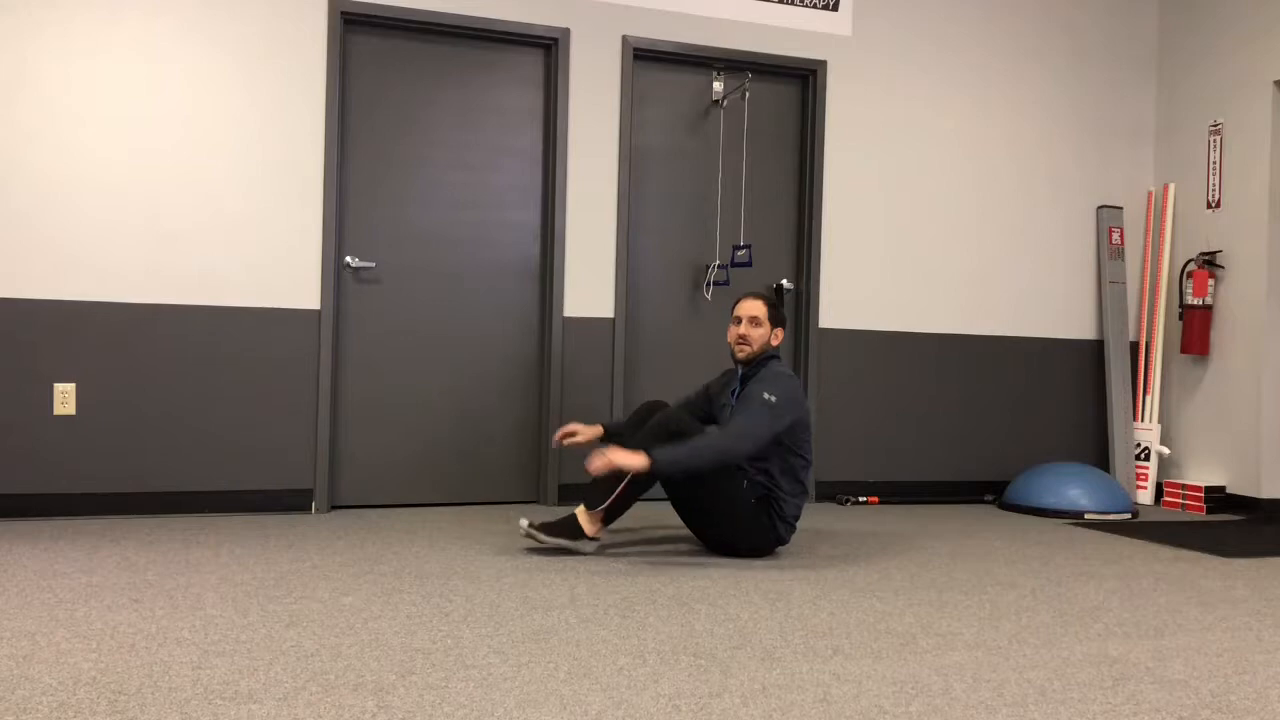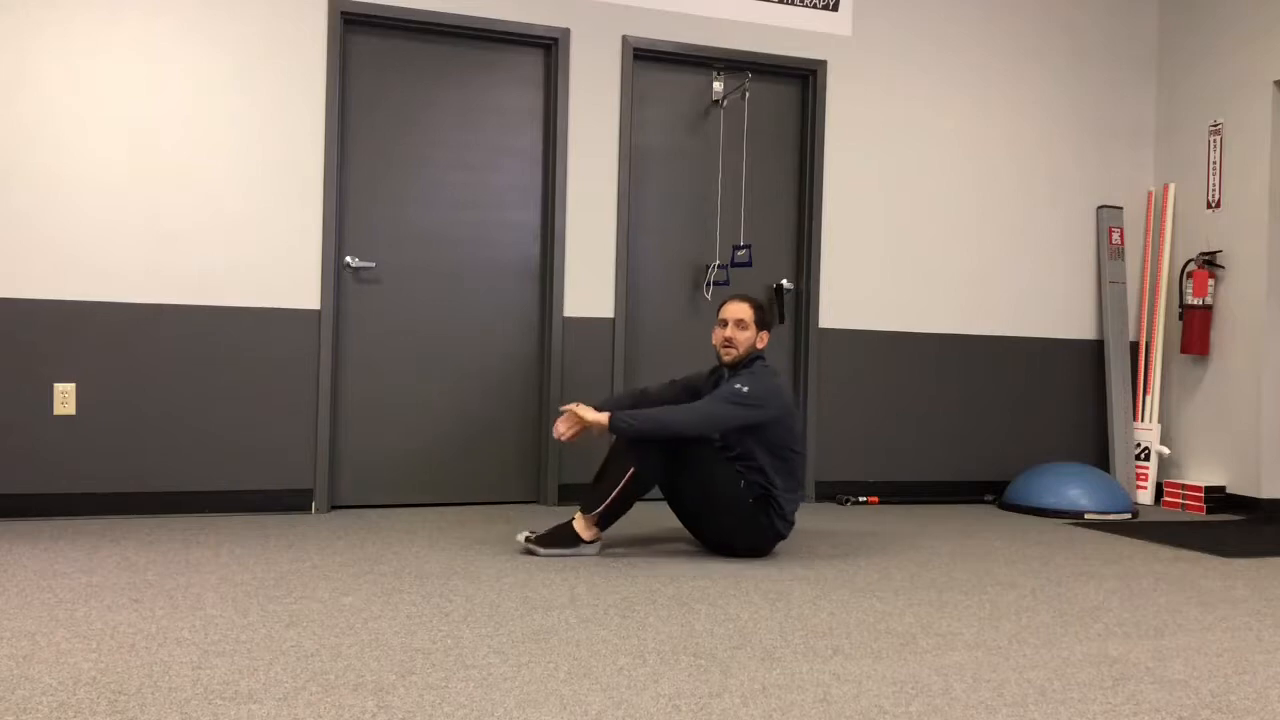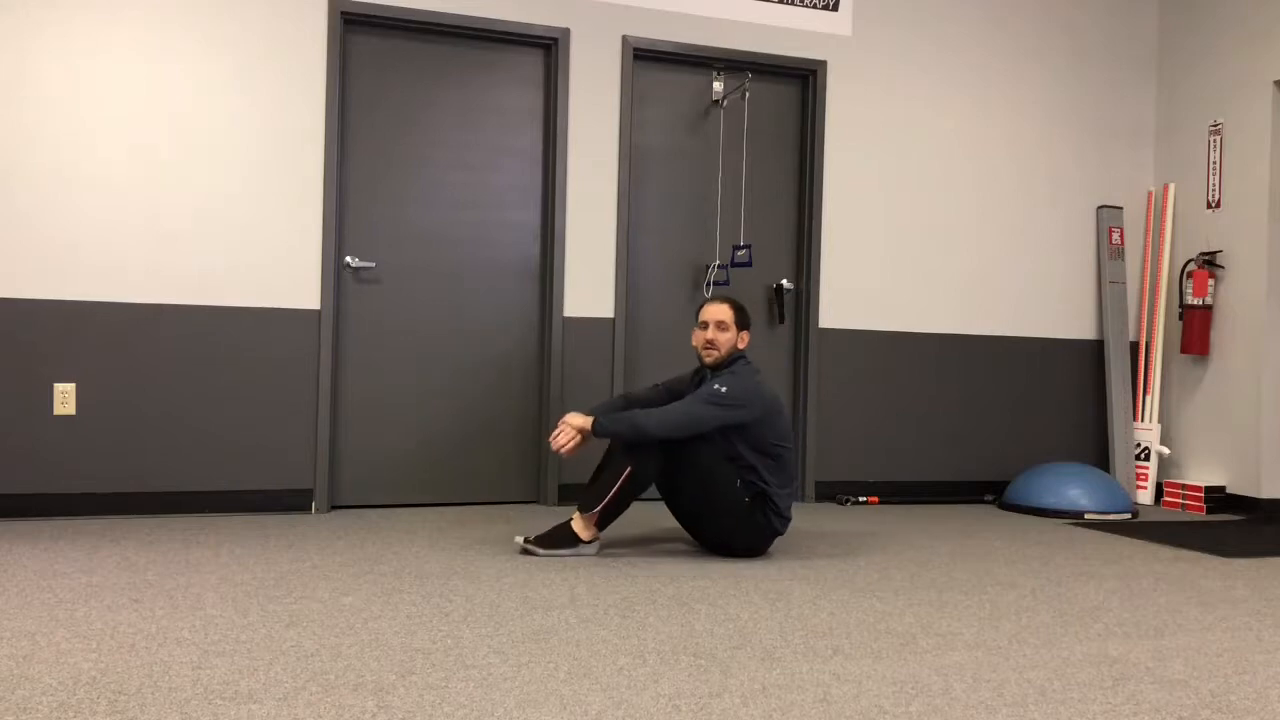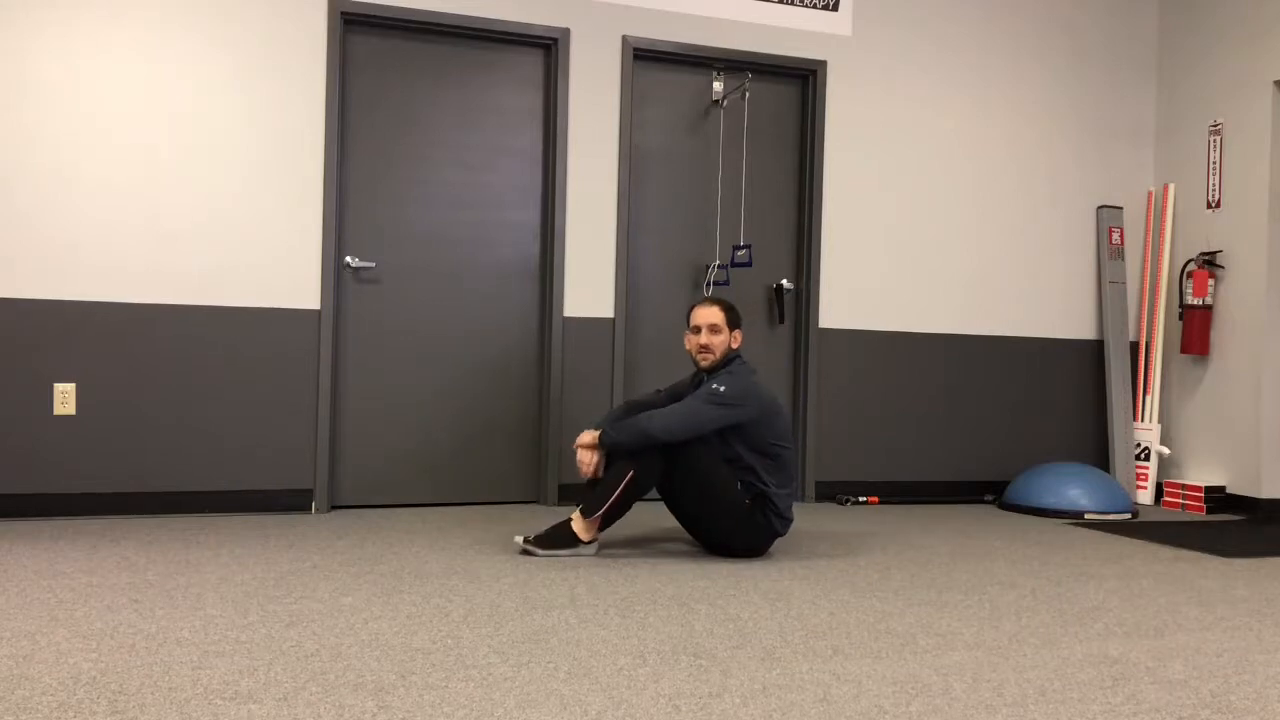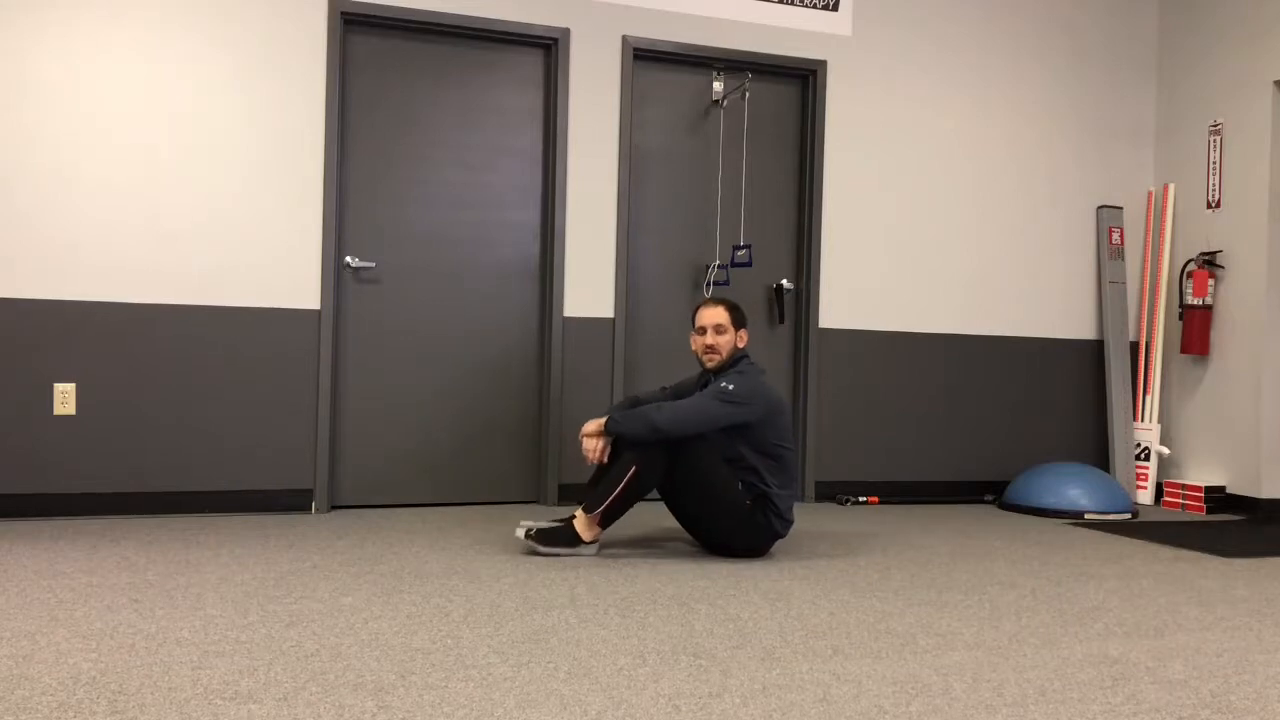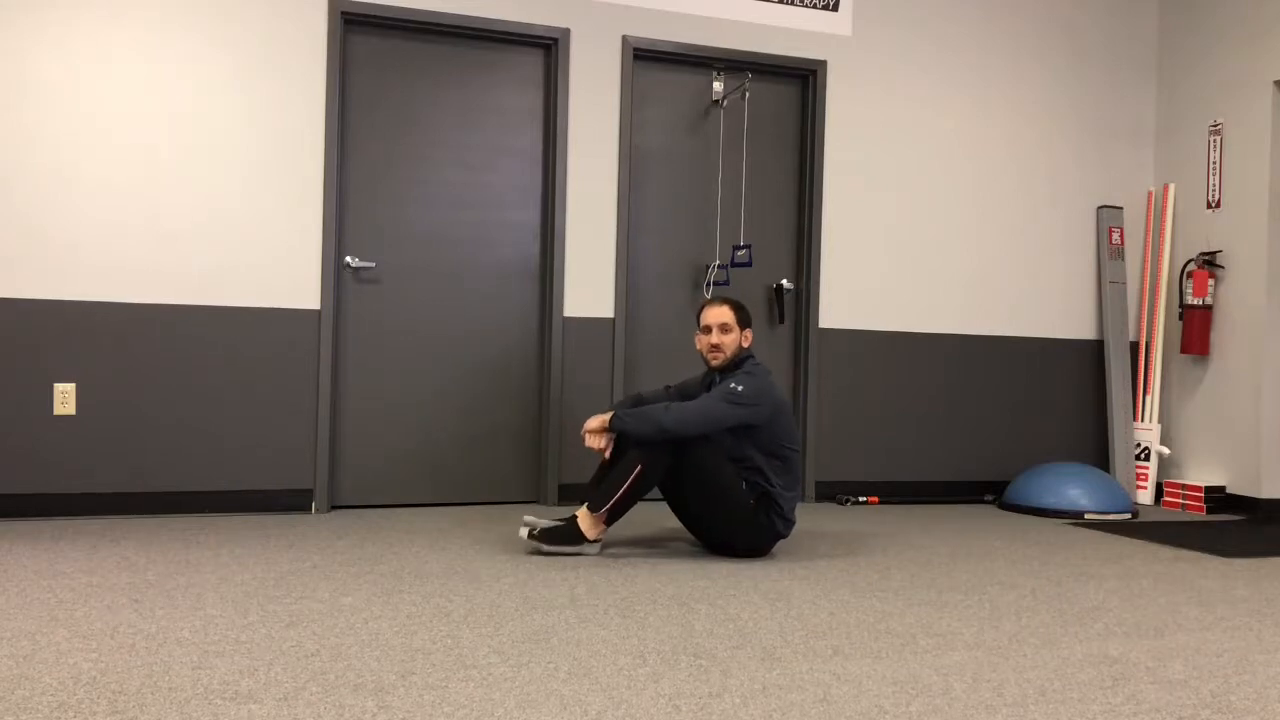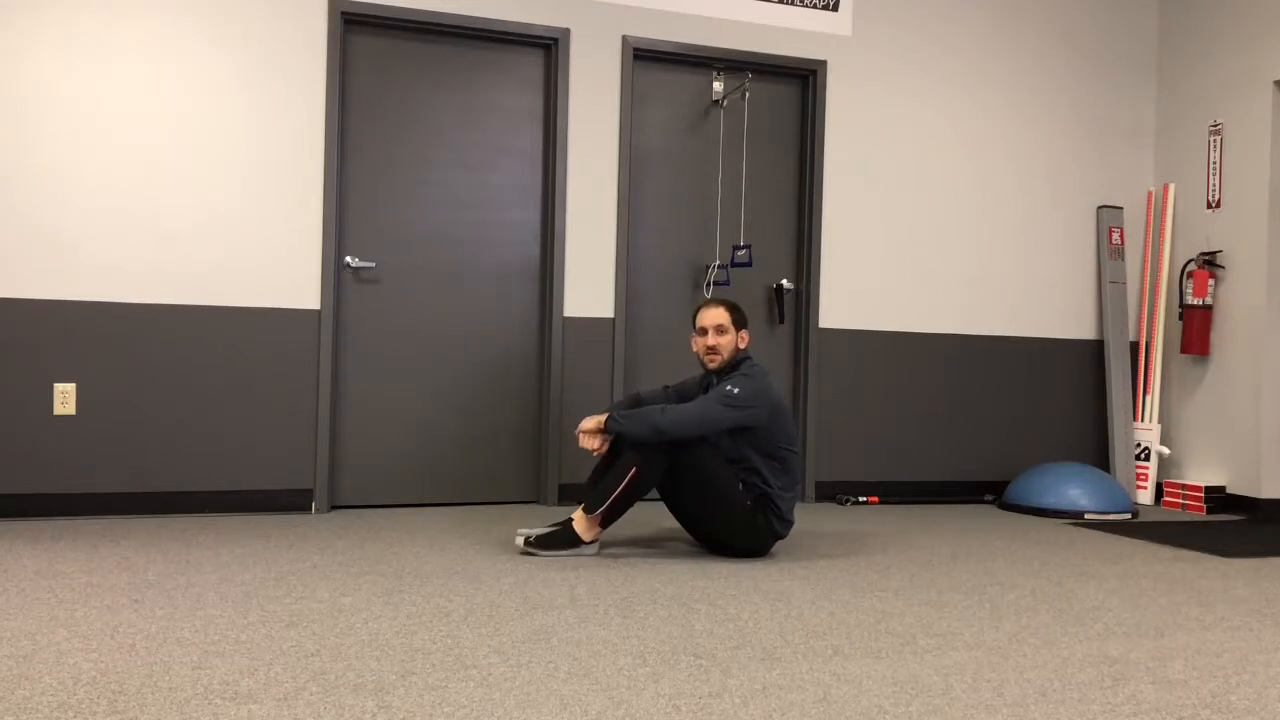
dt=0.2s
person 1, frame 1
left shoulder: (780, 387)
right shoulder: (731, 381)
left elbow: (725, 445)
left wrist: (645, 459)
right wrist: (601, 431)
left hip: (760, 525)
right hip: (731, 512)
left knee: (672, 426)
right knee: (655, 412)
left ankle: (587, 524)
right ankle: (589, 517)
person 1, frame 2
left shoulder: (762, 388)
right shoulder: (718, 379)
left elbow: (689, 420)
right elbow: (652, 397)
left wrist: (607, 420)
right wrist: (594, 413)
left hip: (757, 523)
right hip: (723, 513)
left knee: (663, 434)
right knee: (651, 426)
left ankle: (586, 530)
right ankle: (590, 519)
person 1, frame 3
left shoulder: (742, 387)
right shoulder: (703, 379)
left elbow: (666, 421)
right elbow: (635, 401)
left wrist: (592, 424)
right wrist: (583, 424)
left hip: (752, 522)
right hip: (721, 511)
left knee: (656, 433)
right knee: (640, 427)
left ankle: (583, 530)
right ankle: (586, 519)
person 1, frame 4
left shoulder: (738, 387)
right shoulder: (703, 381)
left elbow: (666, 425)
right elbow: (636, 409)
left wrist: (600, 437)
right wrist: (595, 441)
left hip: (754, 523)
right hip: (721, 510)
left knee: (659, 435)
right knee: (638, 427)
left ankle: (584, 530)
right ankle: (585, 518)
person 1, frame 5
left shoulder: (746, 387)
right shoulder: (708, 381)
left elbow: (671, 418)
right elbow: (640, 404)
left wrist: (605, 424)
right wrist: (604, 430)
left hip: (754, 524)
right hip: (724, 513)
left knee: (662, 434)
right knee: (641, 427)
left ankle: (585, 530)
right ankle: (583, 519)
person 1, frame 6
left shoulder: (753, 387)
right shoulder: (713, 381)
left elbow: (679, 418)
right elbow: (644, 401)
left wrist: (610, 419)
right wrist: (609, 426)
left hip: (756, 524)
right hip: (725, 513)
left knee: (667, 434)
right knee: (642, 427)
left ankle: (589, 527)
right ankle: (585, 517)
person 1, frame 7
left shoulder: (751, 388)
right shoulder: (711, 382)
left elbow: (676, 421)
right elbow: (643, 400)
left wrist: (605, 421)
right wrist: (606, 425)
left hip: (755, 523)
right hip: (725, 515)
left knee: (663, 434)
right knee: (642, 430)
left ankle: (585, 529)
right ankle: (582, 519)
